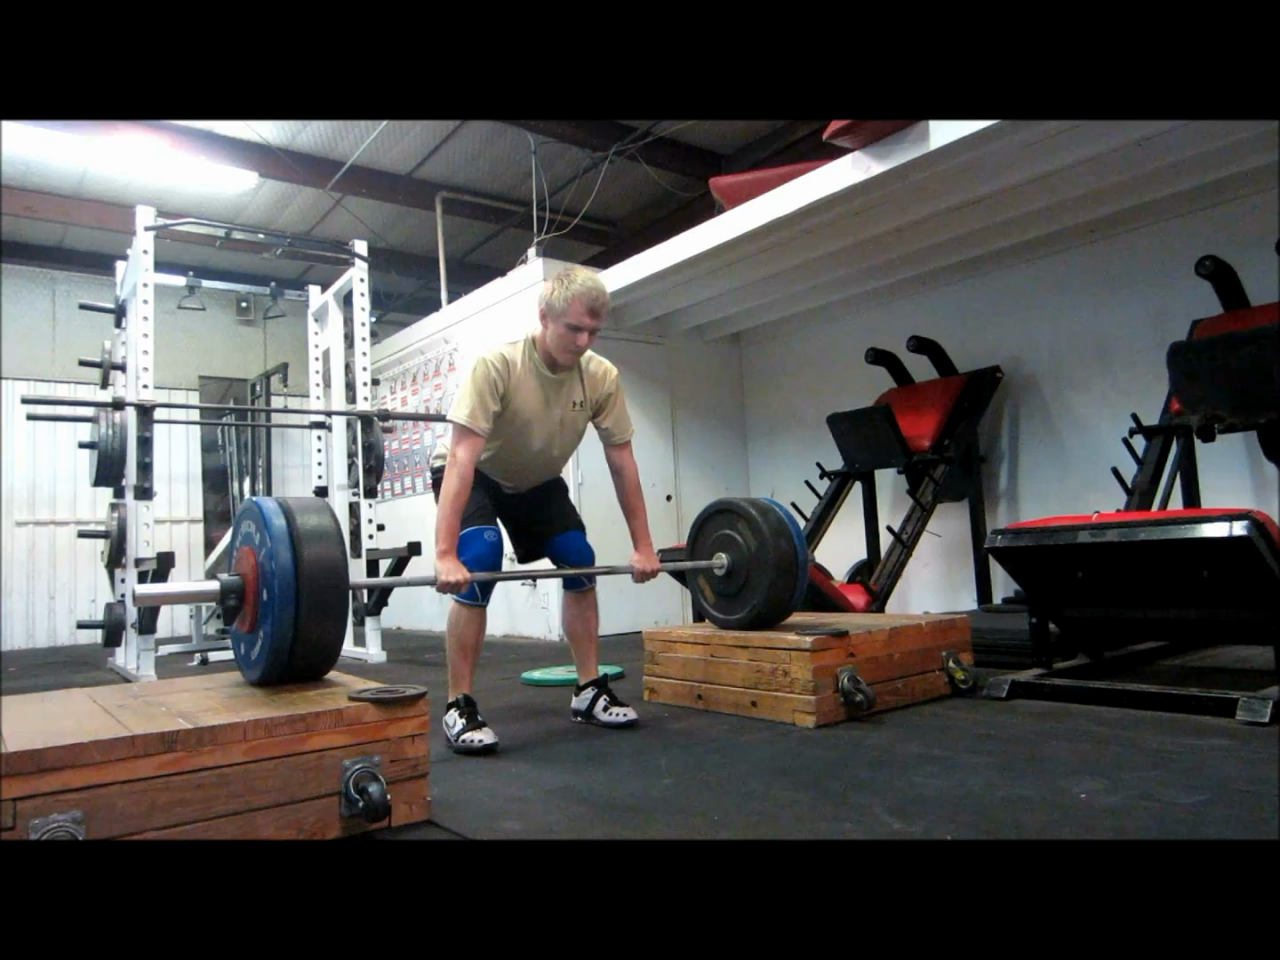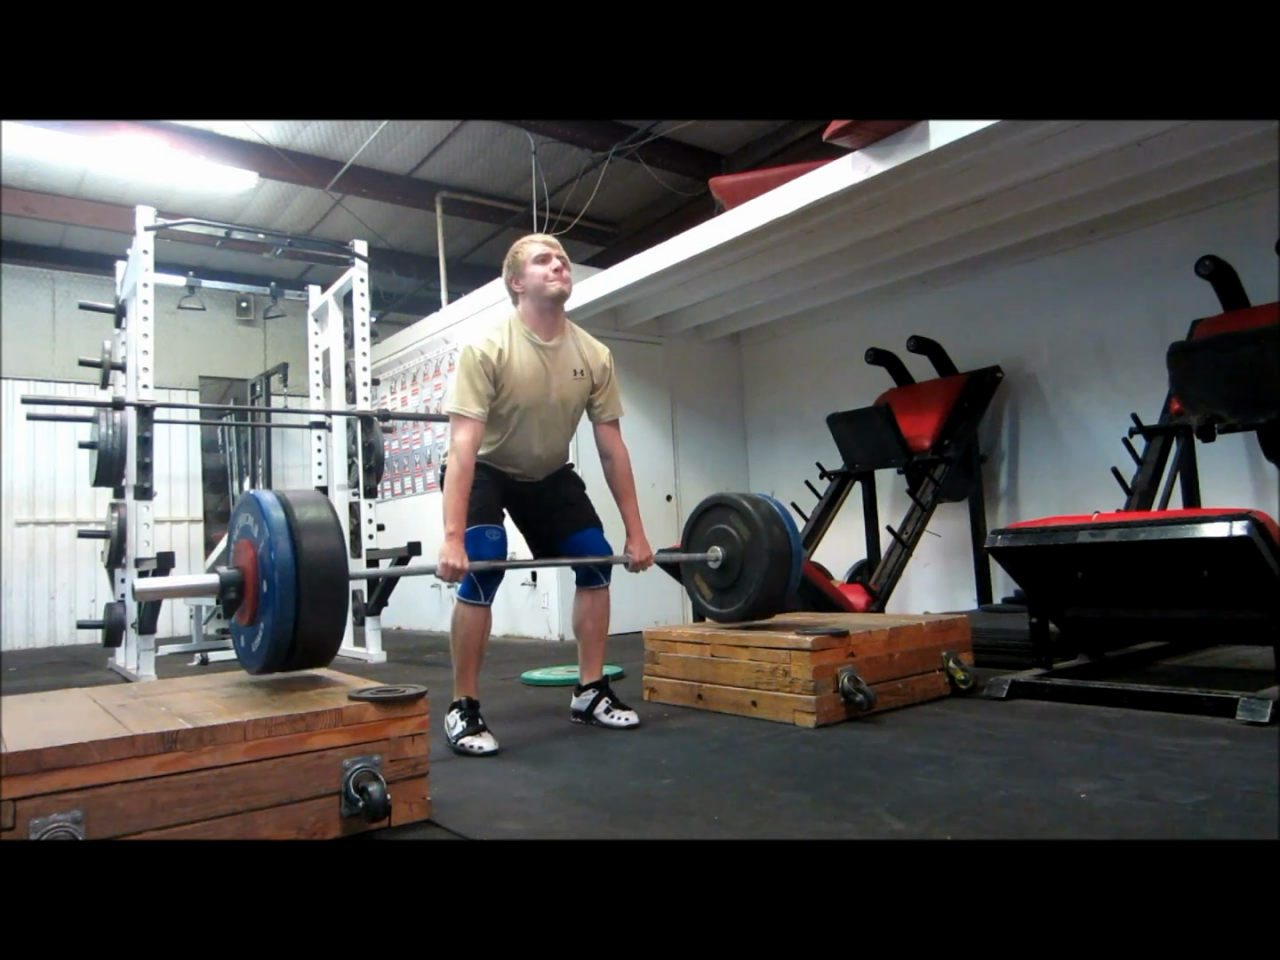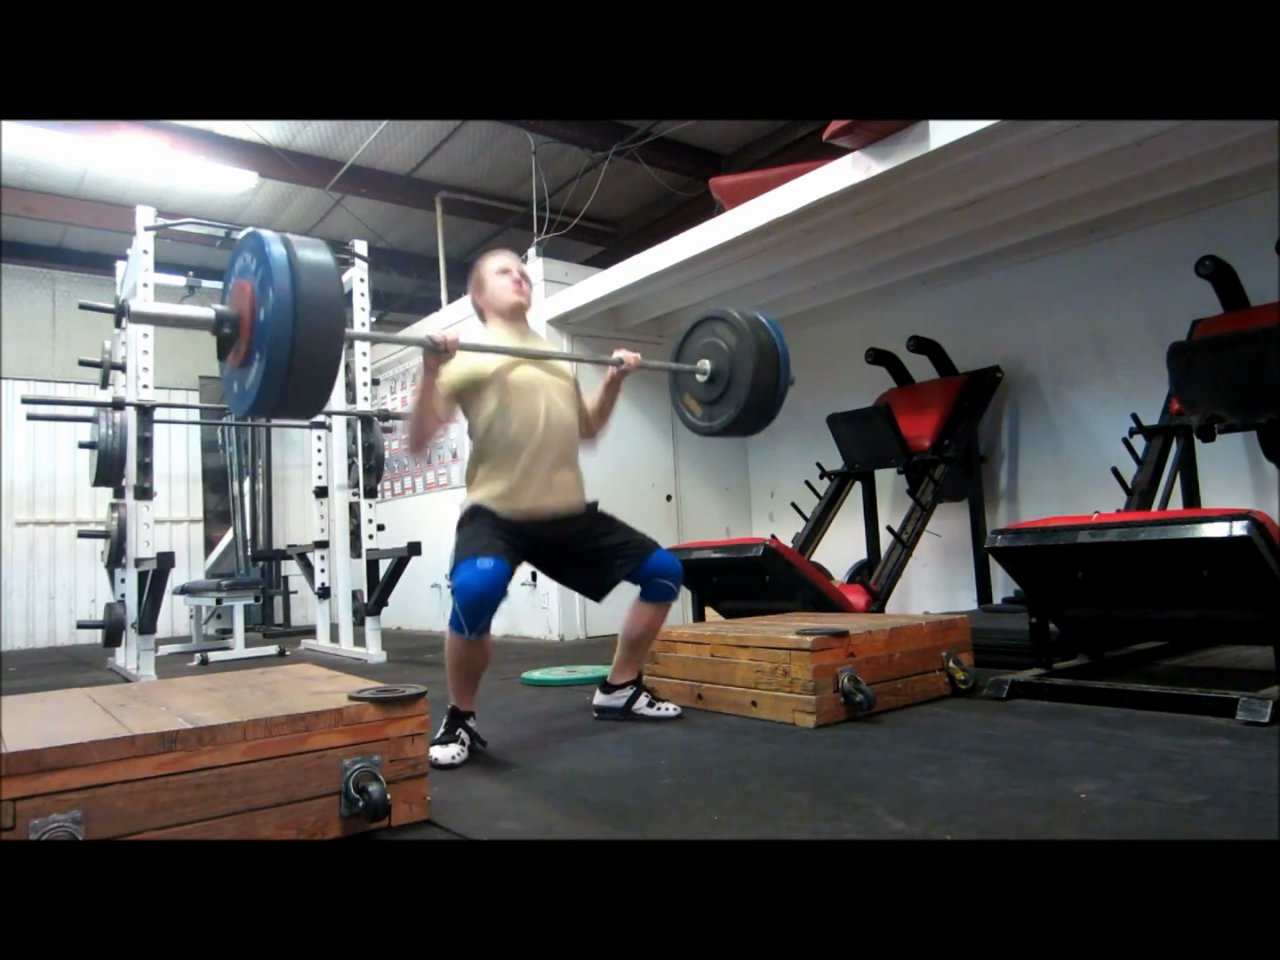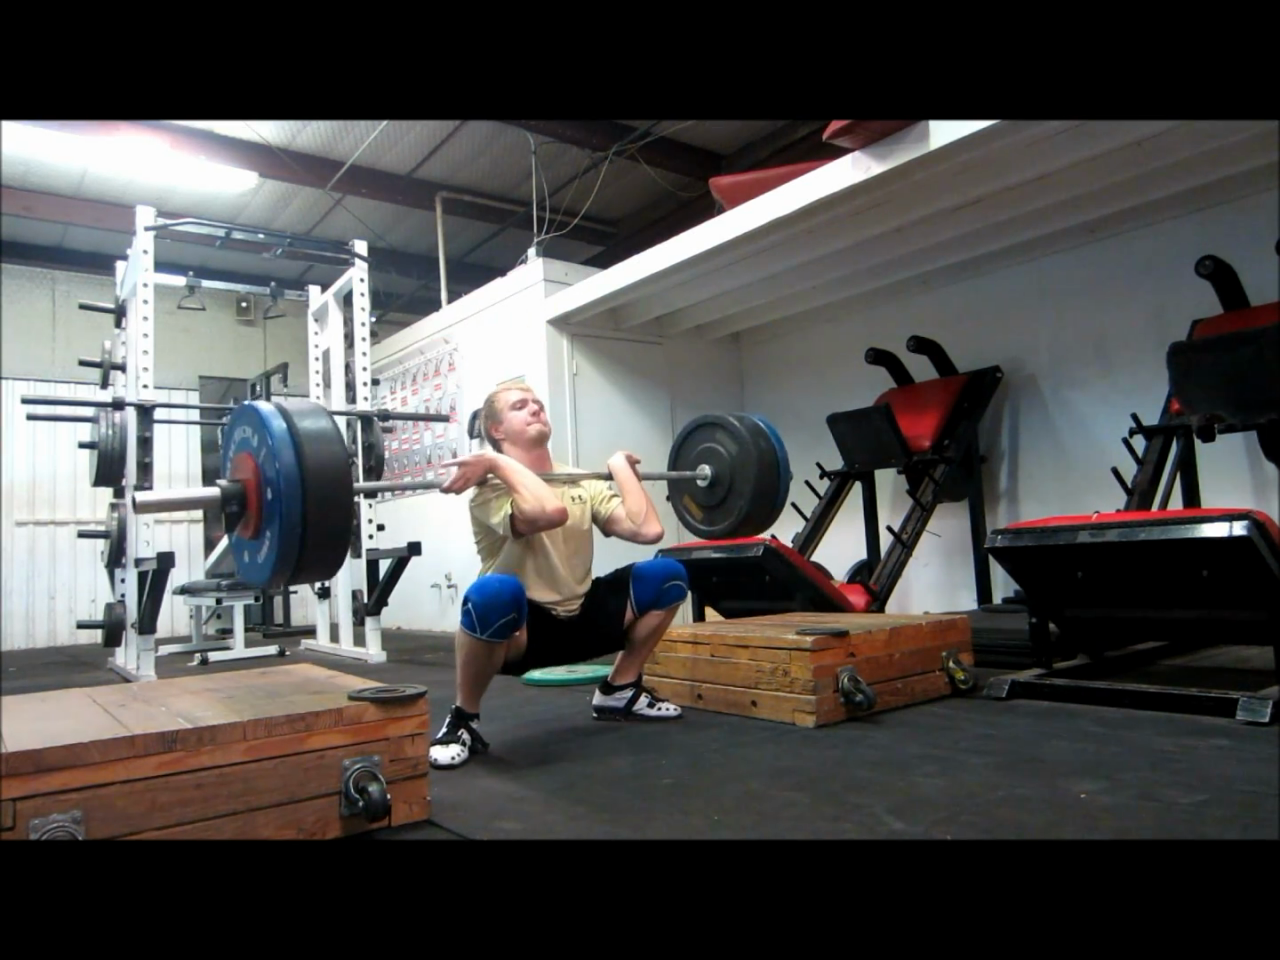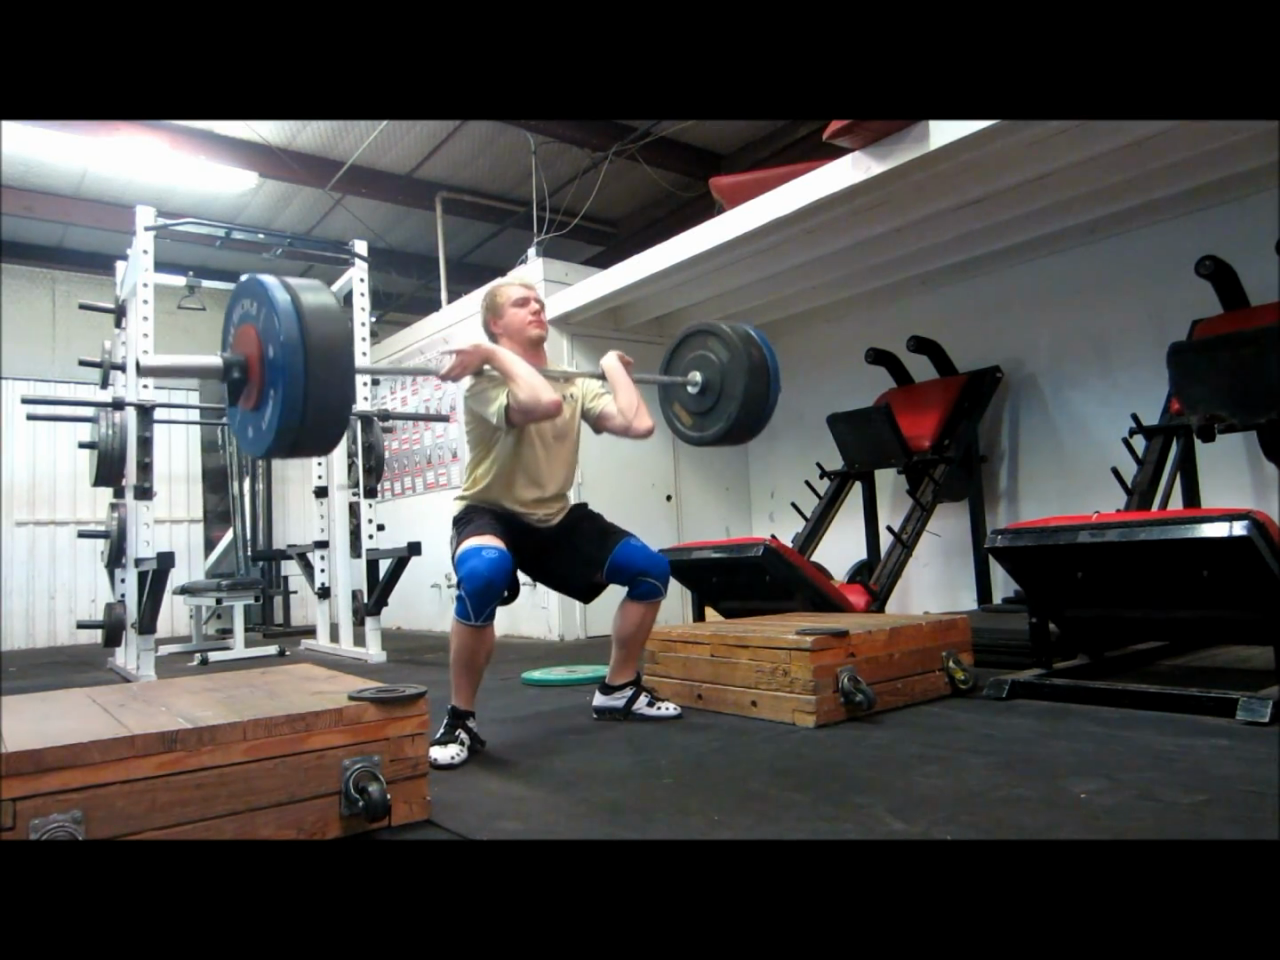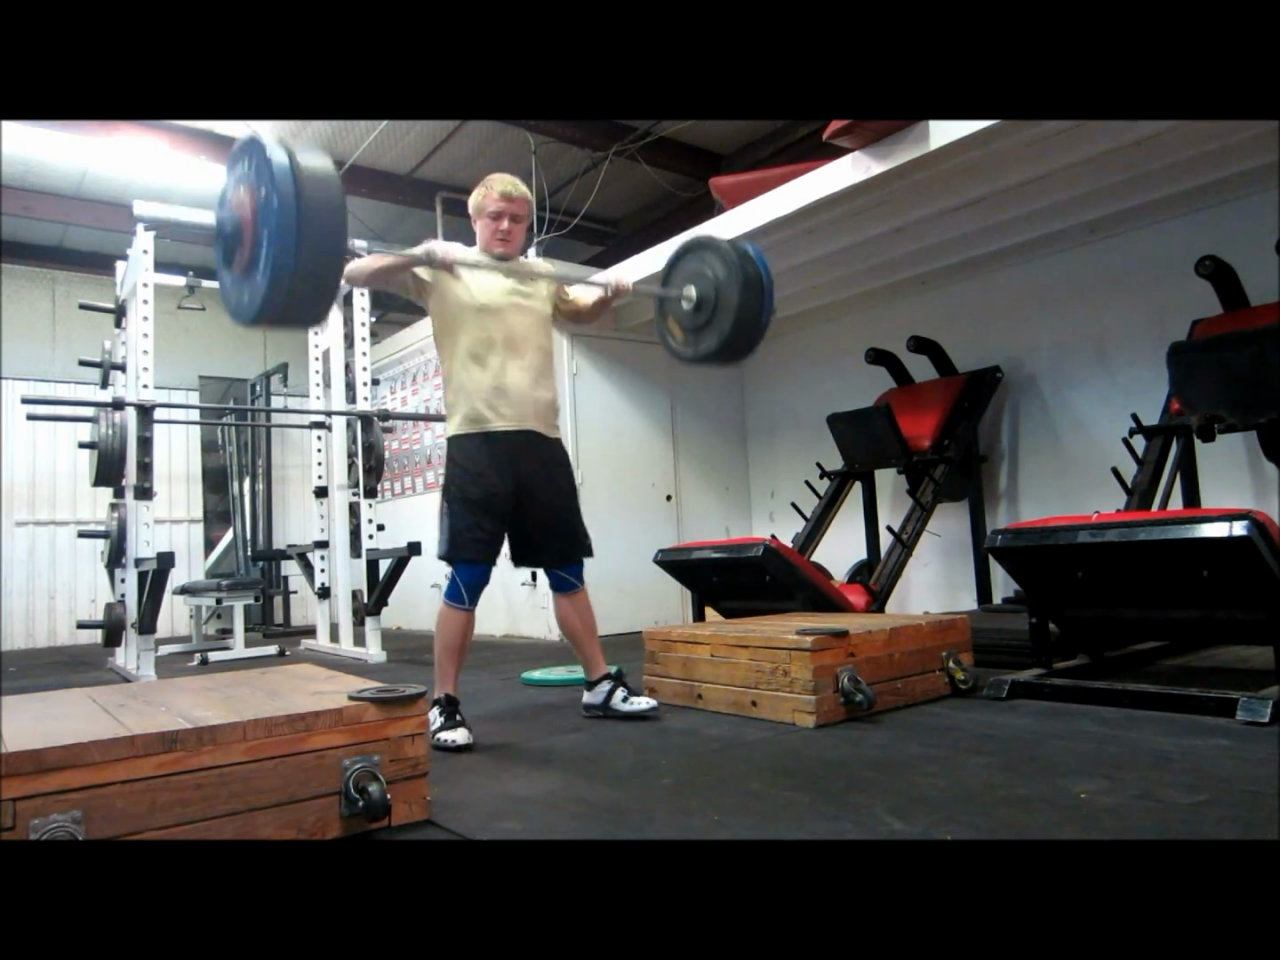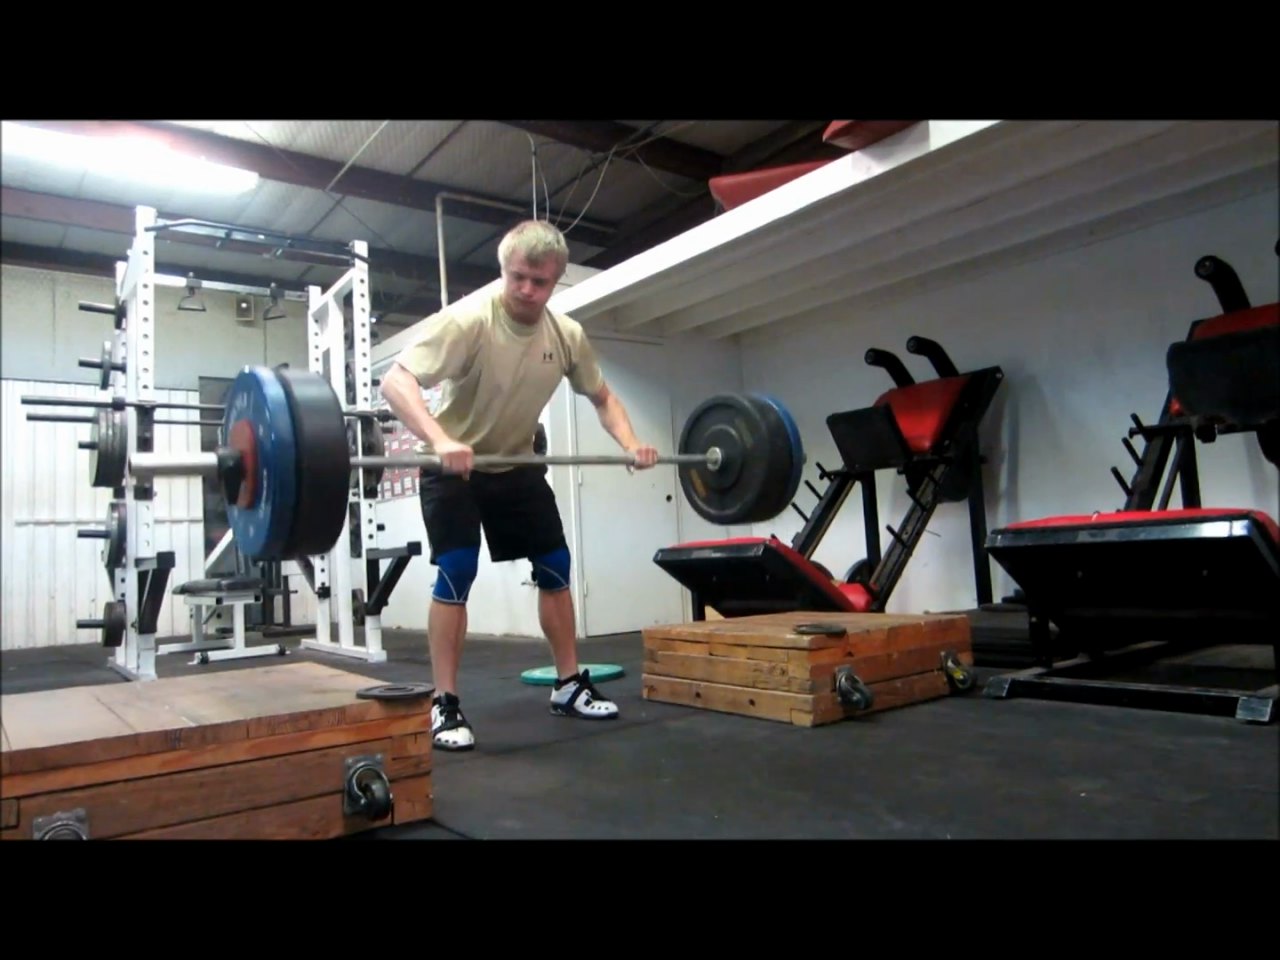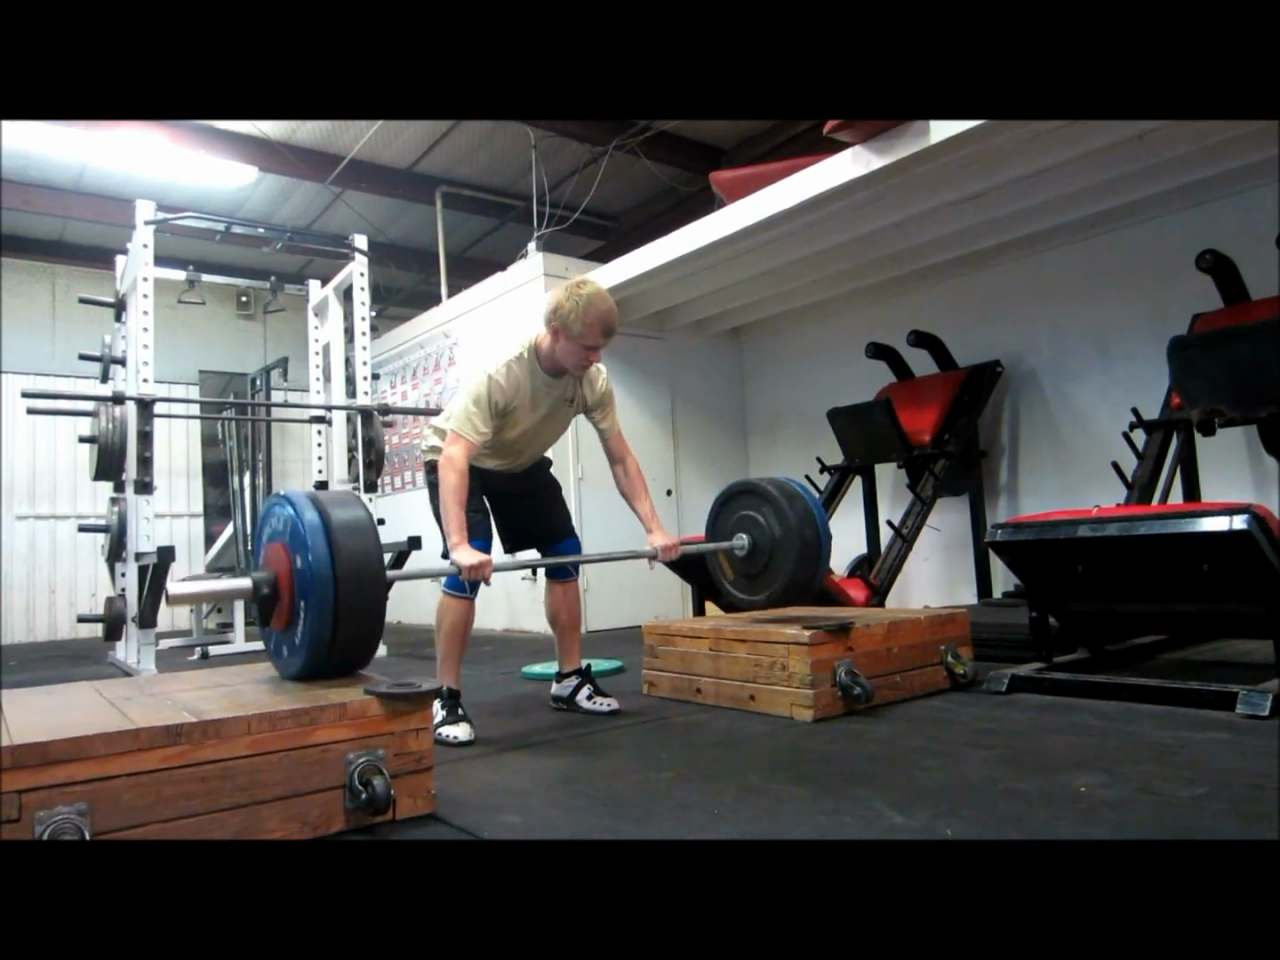
dt=0.7s
person 1, frame 1
left shoulder: (602, 377)
right shoulder: (497, 363)
left elbow: (622, 463)
right elbow: (462, 460)
left wrist: (643, 546)
right wrist: (445, 553)
left hip: (538, 480)
right hip: (475, 475)
left knee: (580, 561)
right knee: (478, 564)
left ankle: (590, 690)
right ankle: (460, 707)
person 1, frame 2
left shoulder: (593, 355)
right shoulder: (488, 348)
left elbow: (612, 446)
right elbow: (464, 444)
left wrist: (636, 533)
right wrist: (452, 537)
left hip: (547, 473)
right hip: (484, 470)
left knee: (596, 558)
right knee: (482, 567)
left ankle: (591, 692)
right ankle: (463, 710)
person 1, frame 3
left shoulder: (559, 355)
right shoulder: (470, 354)
left elbow: (587, 428)
right elbow: (418, 441)
left wrist: (616, 379)
right wrist: (434, 362)
left hip: (567, 514)
right hip: (496, 515)
left knee: (664, 570)
right knee: (475, 590)
left ankle: (620, 689)
right ankle: (460, 719)
person 1, frame 4
left shoulder: (585, 484)
right shoulder: (493, 492)
left elbow: (648, 530)
right elbow: (550, 512)
left wrist: (621, 468)
right wrist: (498, 460)
left hip: (577, 617)
right hip: (515, 625)
left knee: (669, 575)
right knee: (493, 592)
left ankle: (620, 690)
right ankle: (462, 722)
person 1, frame 5
left shoulder: (577, 385)
right shoulder: (487, 384)
left elbow: (639, 424)
right elbow: (543, 404)
left wrist: (613, 368)
right wrist: (493, 352)
left hip: (555, 517)
right hip: (490, 514)
left knee: (650, 570)
right knee: (481, 579)
left ankle: (618, 690)
right ankle: (460, 722)
person 1, frame 6
left shoulder: (541, 277)
right shoulder: (446, 269)
left elbow: (580, 312)
right elbow: (355, 273)
left wrist: (608, 295)
right wrist: (416, 255)
left hip: (541, 442)
right hip: (480, 441)
left knee: (567, 571)
right knee: (470, 576)
left ankle: (601, 685)
right ankle: (444, 705)
person 1, frame 7
left shoulder: (568, 334)
right shoulder: (467, 322)
left elbow: (602, 396)
right elbow: (398, 380)
left wrist: (629, 441)
right wrist: (439, 439)
left hip: (515, 466)
right hip: (453, 464)
left knee: (555, 563)
right knee: (457, 569)
left ankle: (569, 686)
right ankle: (445, 705)
person 1, frame 8
left shoulder: (593, 381)
right shoulder: (501, 373)
left elbow: (620, 458)
right elbow: (455, 455)
left wrist: (653, 528)
right wrist: (459, 544)
left hip: (522, 464)
right hip: (460, 460)
left knee: (566, 554)
right knee: (470, 567)
left ankle: (569, 679)
right ankle: (447, 699)
